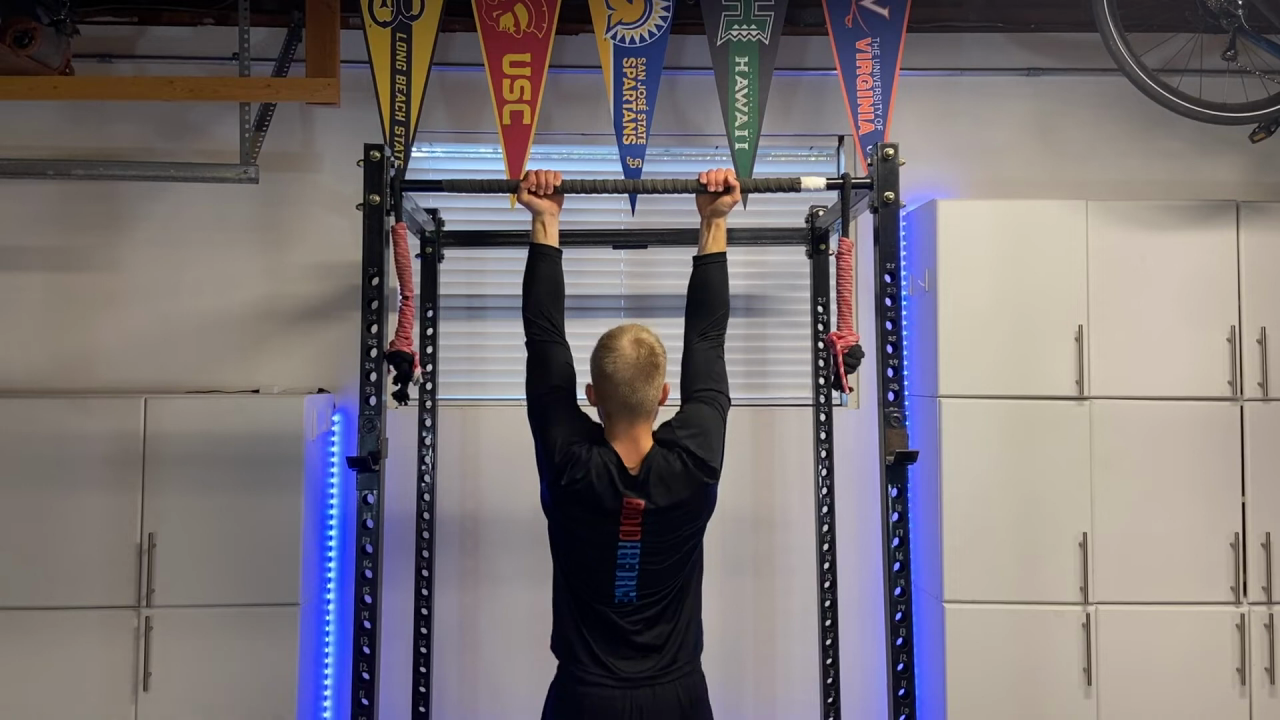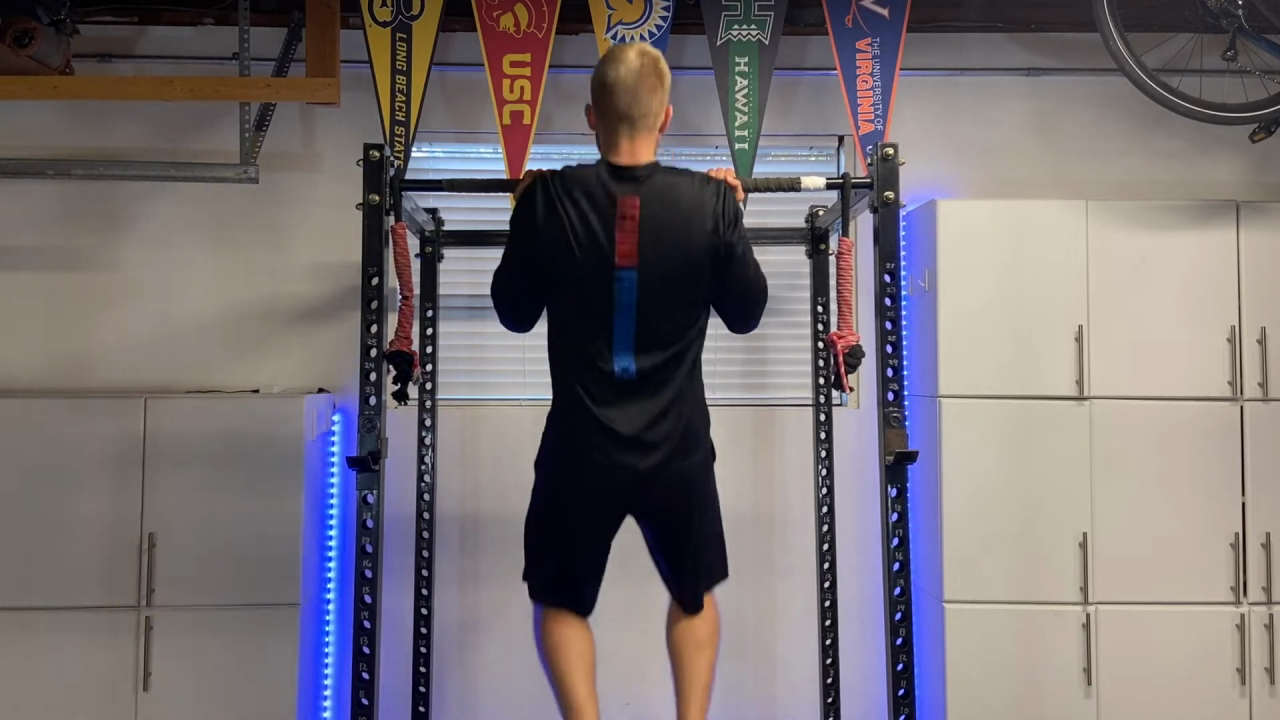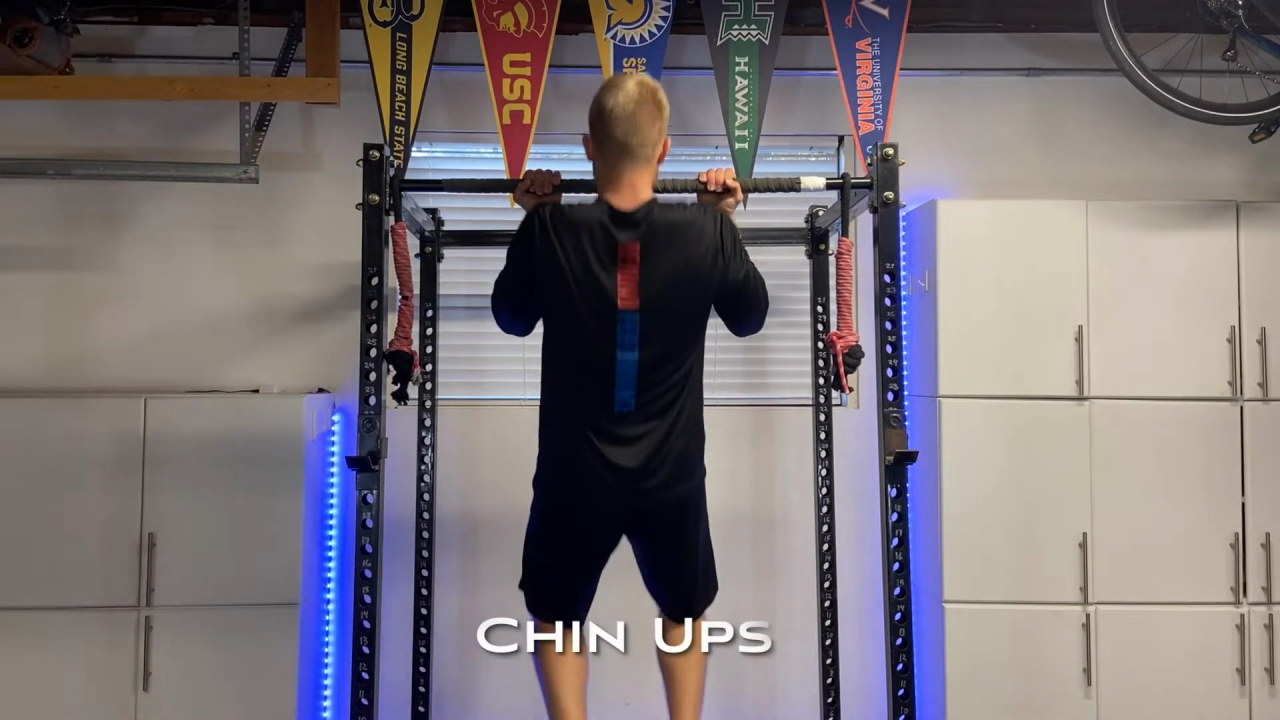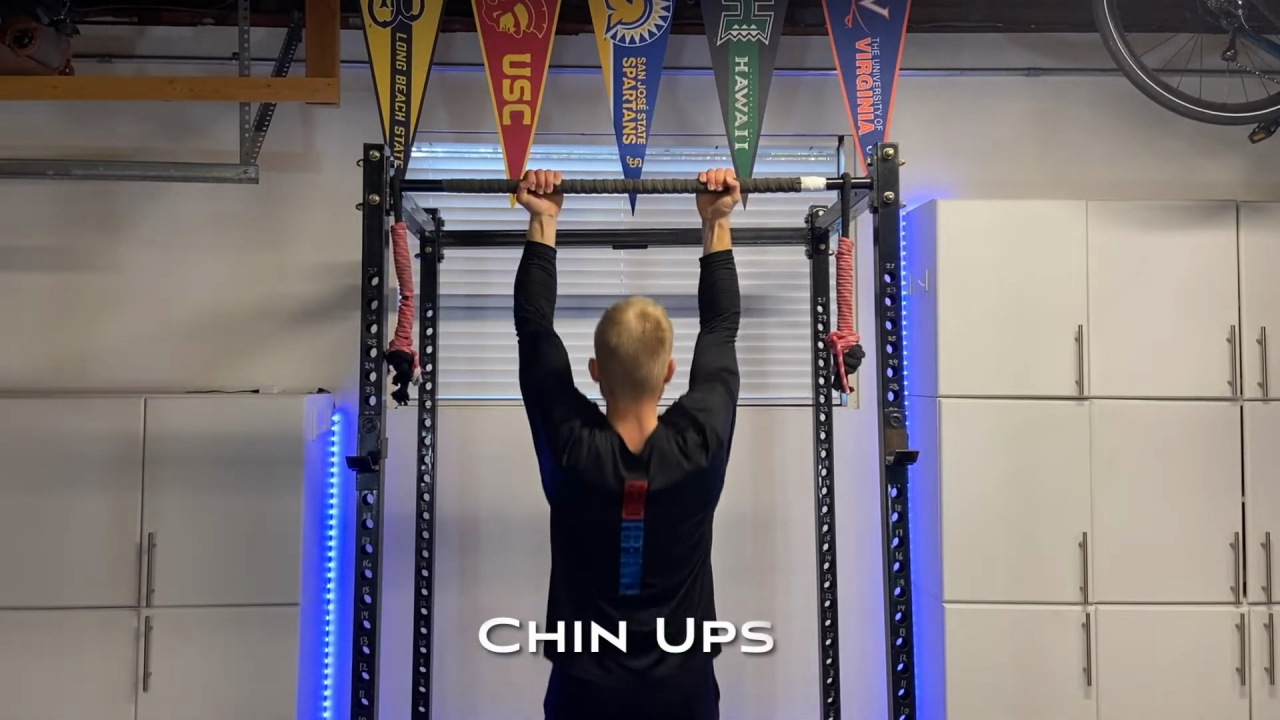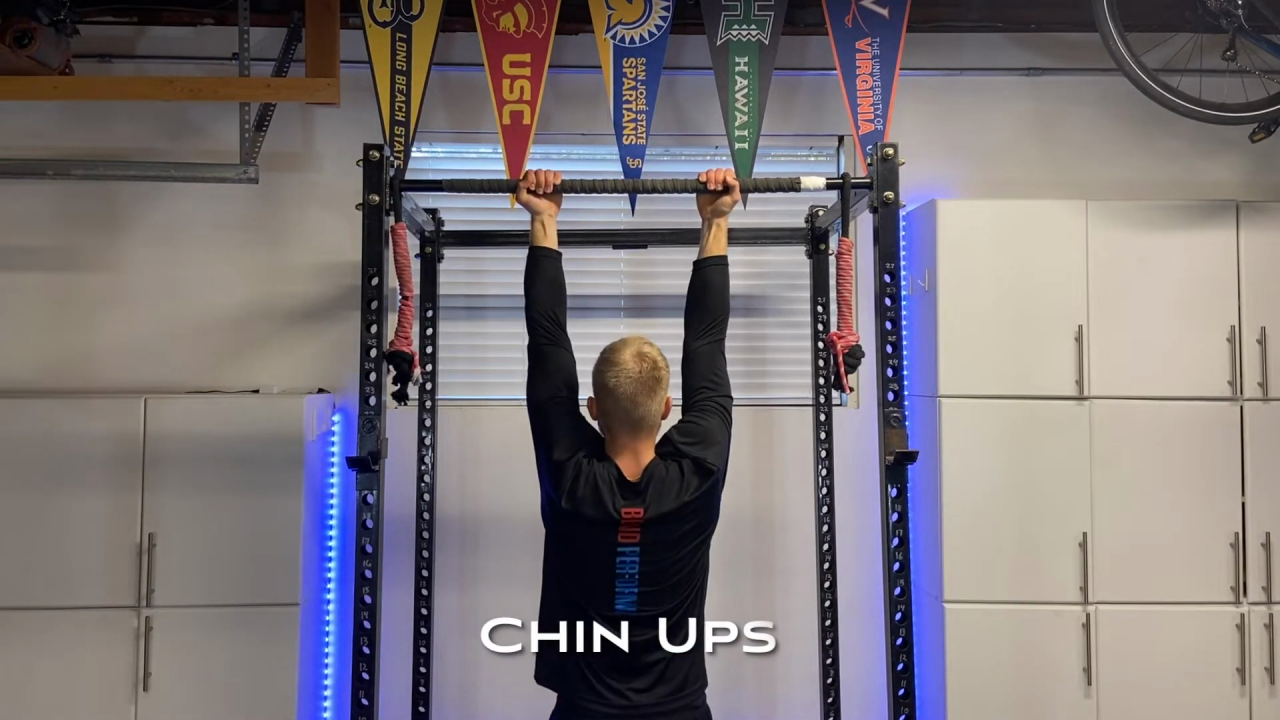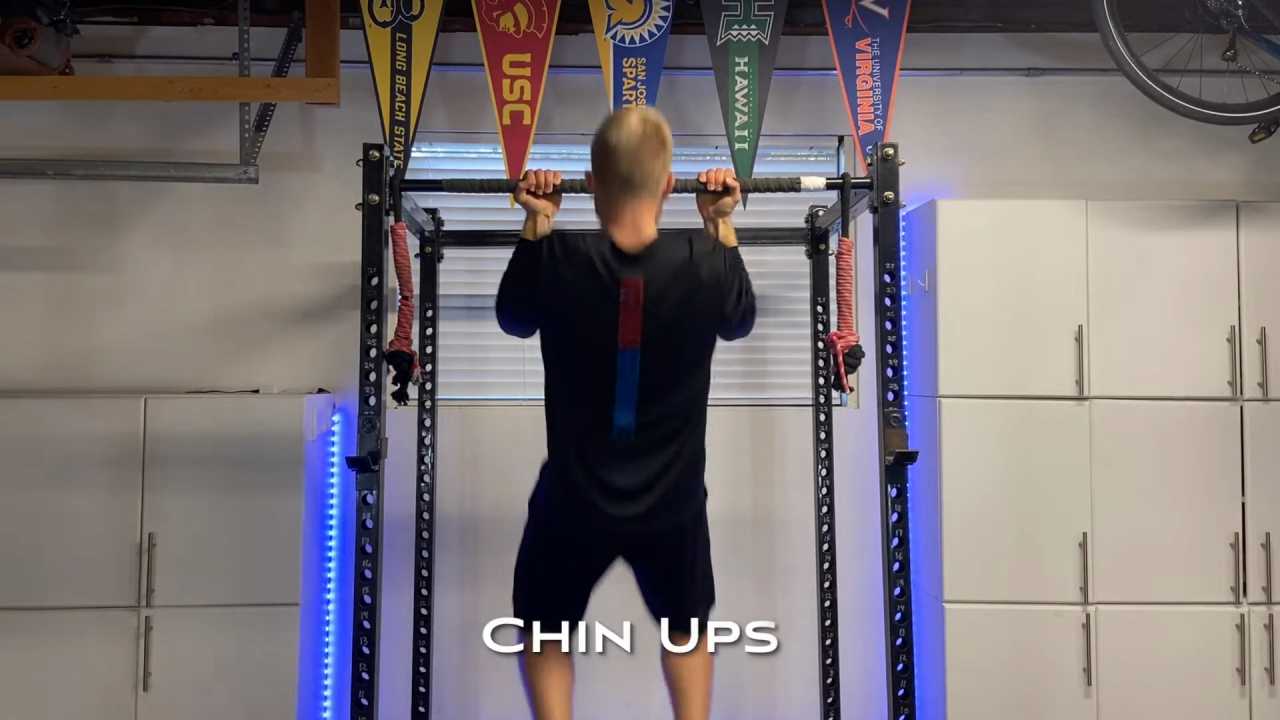
dt=0.7s
person 1, frame 1
left shoulder: (569, 465)
right shoulder: (695, 464)
left elbow: (544, 337)
right elbow: (706, 336)
left wrist: (545, 223)
right wrist: (713, 224)
person 1, frame 2
left shoulder: (549, 202)
right shoulder: (708, 202)
left elbow: (513, 311)
right elbow: (746, 312)
left hip: (580, 454)
right hip: (676, 453)
left knee: (561, 605)
right knee: (693, 599)
person 1, frame 3
left shoulder: (552, 234)
right shoulder: (705, 233)
left elbow: (512, 316)
right elbow: (749, 316)
left hip: (575, 477)
right hip: (670, 477)
left knee: (556, 621)
right knee: (683, 617)
person 1, frame 4
left shoulder: (568, 449)
right shoulder: (701, 445)
left elbow: (532, 326)
right elbow: (722, 325)
left wrist: (543, 222)
right wrist: (717, 222)
person 1, frame 5
left shoulder: (569, 478)
right shoulder: (696, 474)
left elbow: (547, 338)
right elbow: (706, 338)
left wrist: (544, 223)
right wrist: (714, 224)
person 1, frame 6
left shoulder: (557, 267)
right shoulder: (704, 267)
left elbow: (512, 314)
right elbow: (739, 318)
left wrist: (536, 220)
right wrist: (722, 222)
left hip: (572, 506)
right hip: (671, 507)
left knee: (544, 634)
right knee: (686, 632)
